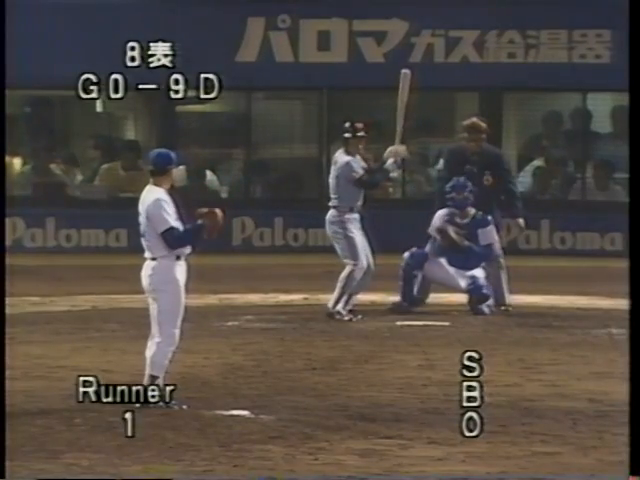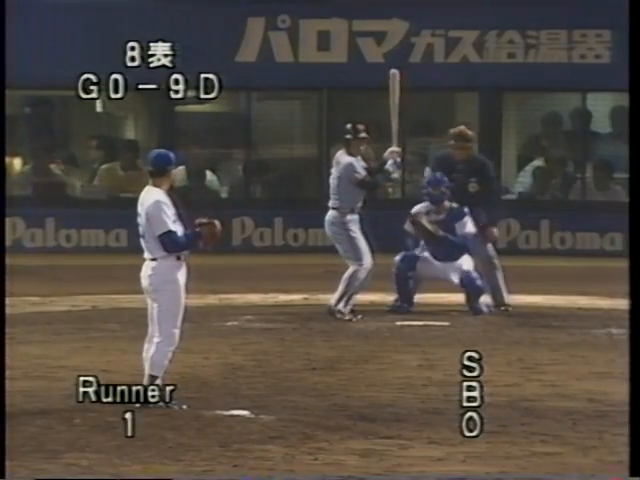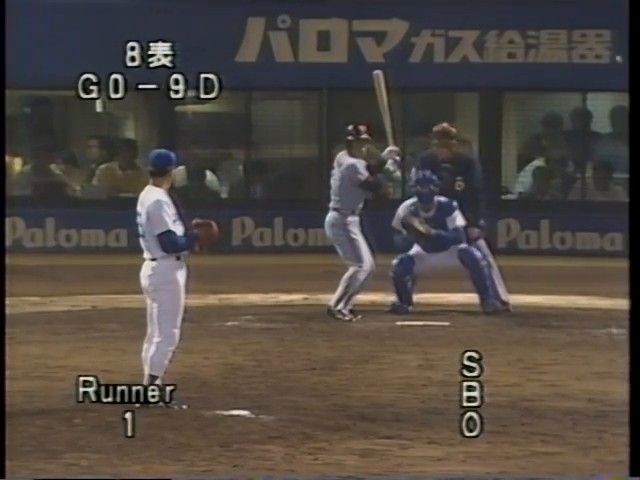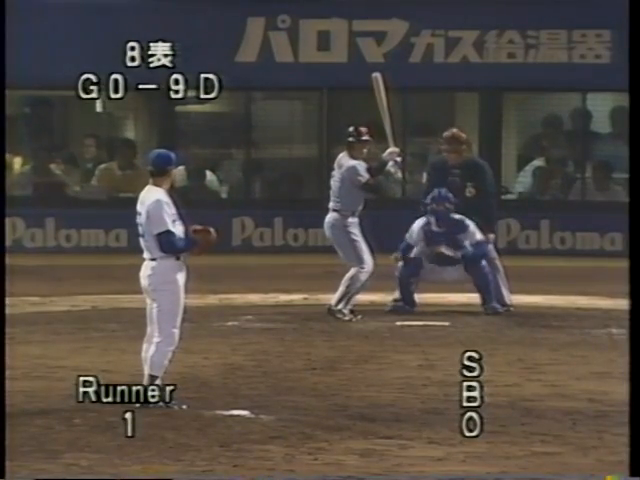
dt=0.3s
person 1, frame 1
left shoulder: (151, 195)
right shoulder: (158, 199)
right elbow: (174, 240)
left wrist: (196, 228)
right wrist: (200, 226)
left hip: (157, 268)
right hip: (166, 270)
left knee: (159, 335)
right knee: (167, 336)
person 1, frame 2
left shoulder: (148, 195)
right shoulder: (158, 201)
right elbow: (172, 244)
left wrist: (191, 233)
right wrist: (198, 234)
left hip: (155, 268)
right hip: (166, 271)
left knee: (156, 334)
right knee: (167, 335)
person 1, frame 3
left shoulder: (148, 195)
right shoulder: (159, 200)
right elbow: (170, 244)
left wrist: (187, 235)
right wrist: (194, 237)
left hip: (154, 268)
right hip: (166, 271)
left knee: (156, 334)
right knee: (167, 335)
left ankle: (151, 388)
person 1, frame 4
left shoulder: (147, 195)
right shoulder: (159, 200)
right elbow: (169, 244)
left wrist: (186, 234)
right wrist: (194, 241)
left hip: (153, 268)
right hip: (165, 271)
left knee: (155, 333)
right knee: (167, 334)
left ankle: (151, 388)
person 2, frame 1
left shoulder: (352, 157)
right shoulder: (346, 162)
left elbow: (369, 172)
right elbow: (370, 183)
left wrist: (387, 159)
right wrist: (389, 166)
left hip: (351, 218)
right hip: (341, 219)
left knee: (367, 266)
right knee: (357, 264)
left ankle: (345, 306)
right ankle: (335, 308)
person 2, frame 2
left shoulder: (347, 157)
right shoulder: (349, 163)
left elbow: (369, 172)
right elbow: (371, 185)
left wrist: (385, 160)
left hip: (348, 218)
right hip: (342, 219)
left knee: (367, 264)
right knee: (361, 264)
left ankle: (345, 305)
right ankle: (337, 306)
person 2, frame 3
left shoulder: (345, 158)
right shoulder: (351, 164)
left elbow: (370, 170)
right elbow: (374, 186)
left wrist: (385, 158)
right wrist: (391, 165)
left hip: (347, 220)
right hip: (342, 221)
left knee: (367, 266)
right knee: (361, 265)
left ankle: (344, 305)
right ankle: (336, 307)
person 2, frame 4
left shoulder: (345, 159)
right shoulder: (352, 166)
left elbow: (371, 172)
right elbow: (375, 188)
left wrist: (386, 159)
right wrist: (391, 167)
left hip: (345, 221)
right hip: (342, 222)
left knee: (366, 265)
right knee: (363, 267)
left ankle: (344, 305)
right ankle: (337, 306)
person 3, frame 1
left shoulder: (494, 156)
right shoulder: (454, 153)
left elbow: (507, 186)
right elbow: (444, 184)
left wrist: (516, 214)
left hip: (484, 213)
left knee: (494, 256)
left ankle: (502, 300)
person 3, frame 2
left shoulder: (482, 164)
right shoulder: (440, 161)
left elbow: (491, 195)
left wrist: (491, 224)
left hip: (472, 218)
left knee: (489, 259)
left ankle: (501, 300)
person 3, frame 3
left shoulder: (468, 162)
right shoulder: (425, 161)
left elbow: (475, 194)
left wrist: (474, 223)
left hip: (463, 217)
left knee: (483, 257)
left ankle: (501, 299)
person 3, frame 4
left shoulder: (478, 167)
right shoulder: (436, 166)
left elbow: (489, 196)
right elbow: (429, 197)
left wrist: (489, 229)
left hip: (473, 222)
left knee: (490, 258)
left ankle: (504, 301)
person 4, frame 1
left shoulder: (482, 221)
right shoulder: (443, 216)
left elbow: (488, 255)
right elbow: (432, 251)
left wrist: (465, 244)
right wrist: (443, 242)
left hip: (470, 271)
right hip: (445, 266)
left knee: (482, 293)
right knee: (412, 257)
left ankle: (477, 302)
right ankle: (408, 301)
person 4, frame 2
left shoulder: (459, 213)
right shoulder: (419, 212)
left elbow: (465, 244)
left wrist: (439, 234)
right wrist: (419, 234)
left hip: (456, 261)
right hip: (430, 258)
left knee: (475, 286)
right knee: (402, 262)
left ankle: (473, 302)
right ankle: (404, 302)
person 4, frame 3
left shoulder: (448, 207)
right shoulder: (407, 208)
left elbow: (460, 237)
right elbow: (399, 239)
left wrist: (432, 232)
right wrist: (408, 236)
left hip: (450, 249)
right hip: (424, 252)
left knee: (474, 257)
right knee: (399, 266)
left ankle: (489, 300)
right ankle: (404, 302)
person 4, frame 4
left shoulder: (462, 224)
right shoulder: (423, 224)
left elbow: (483, 248)
right elbow: (407, 246)
left wrist: (459, 255)
right wrist: (399, 256)
left hip: (460, 265)
right hip: (435, 266)
left knee: (478, 263)
right knee: (405, 266)
left ankle: (490, 302)
right ankle: (406, 302)
